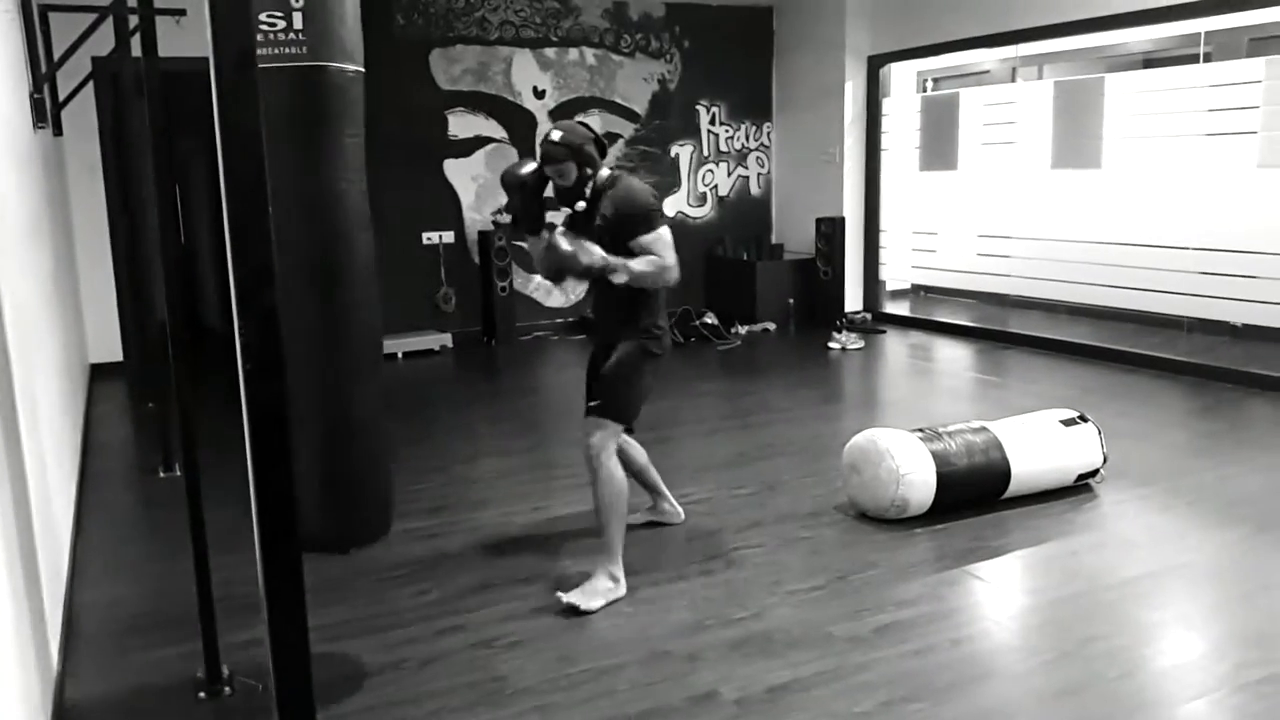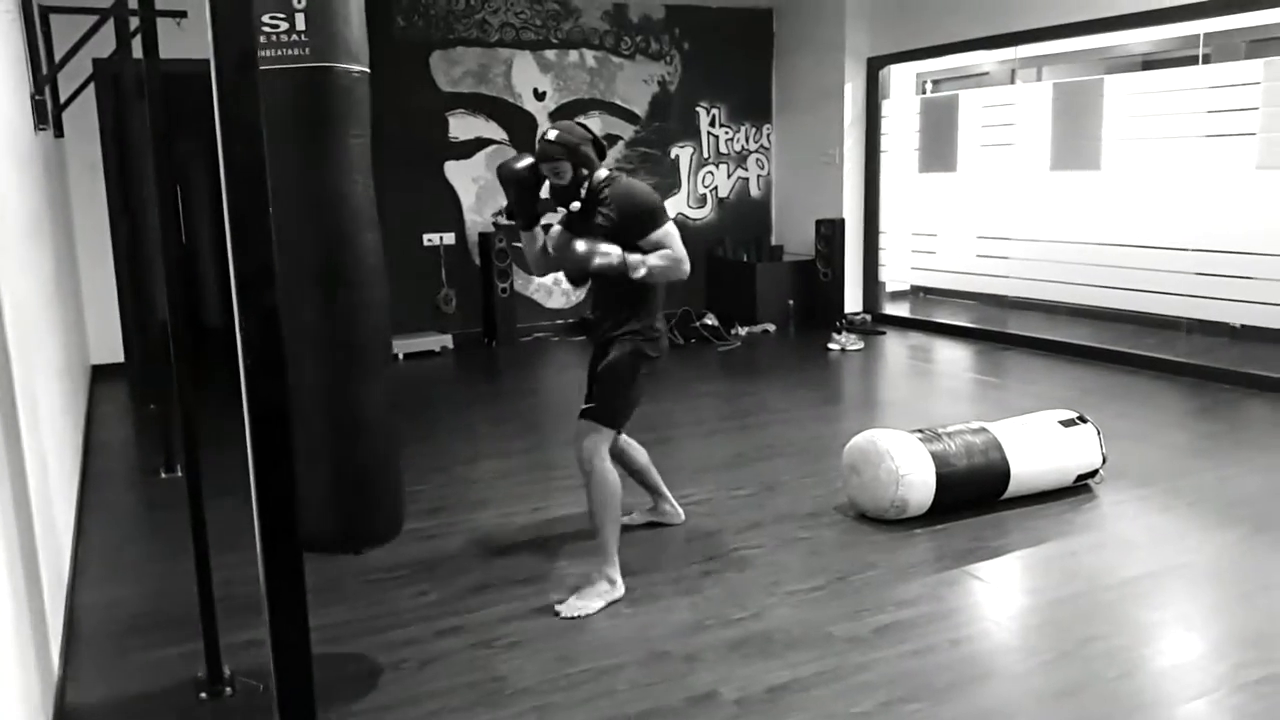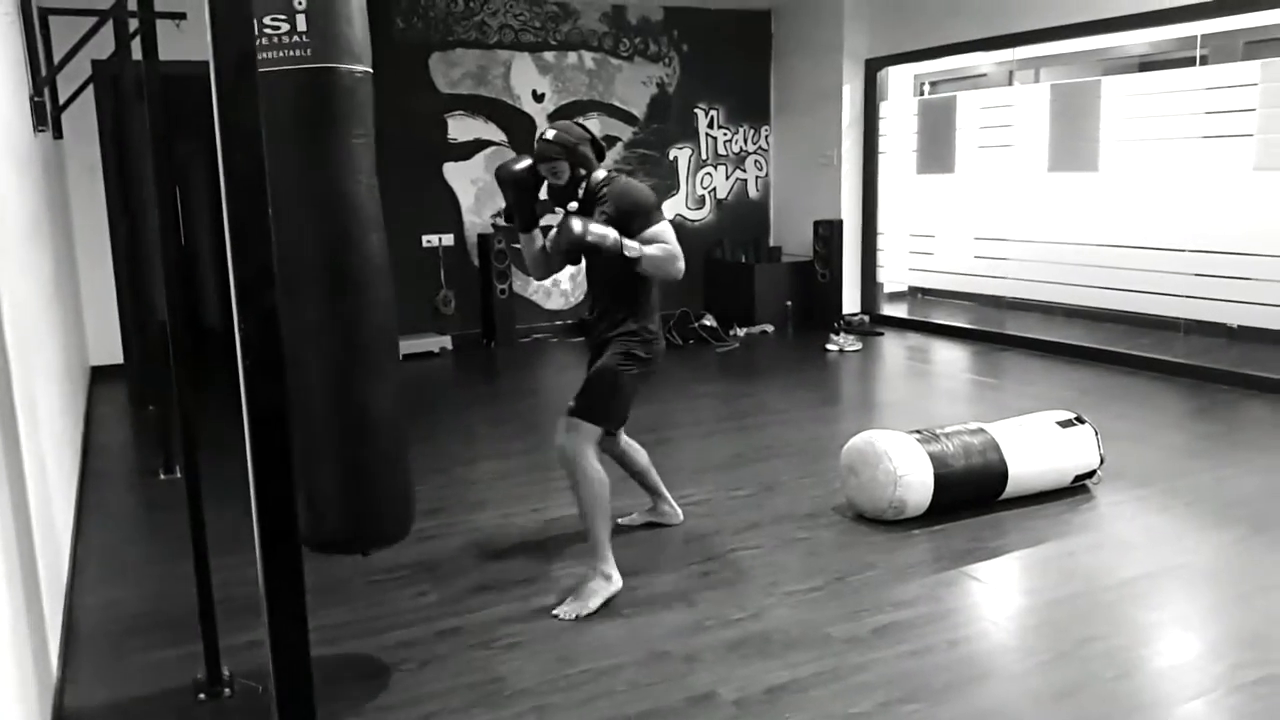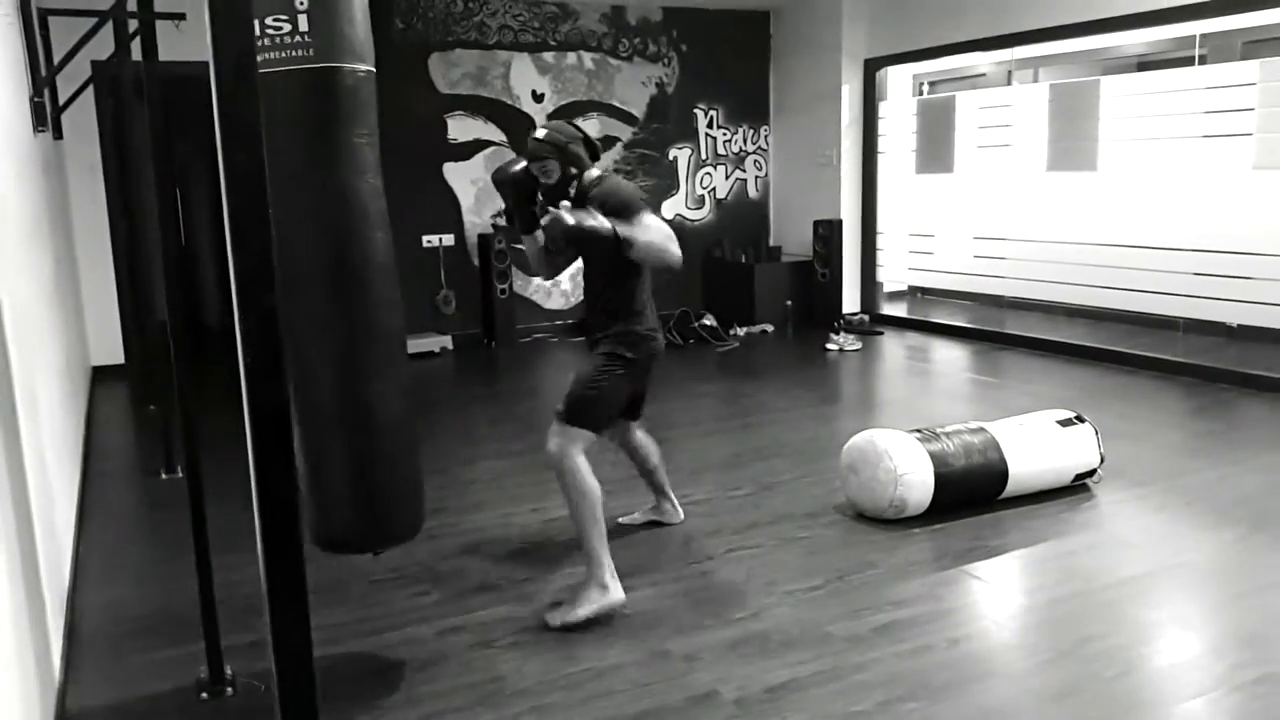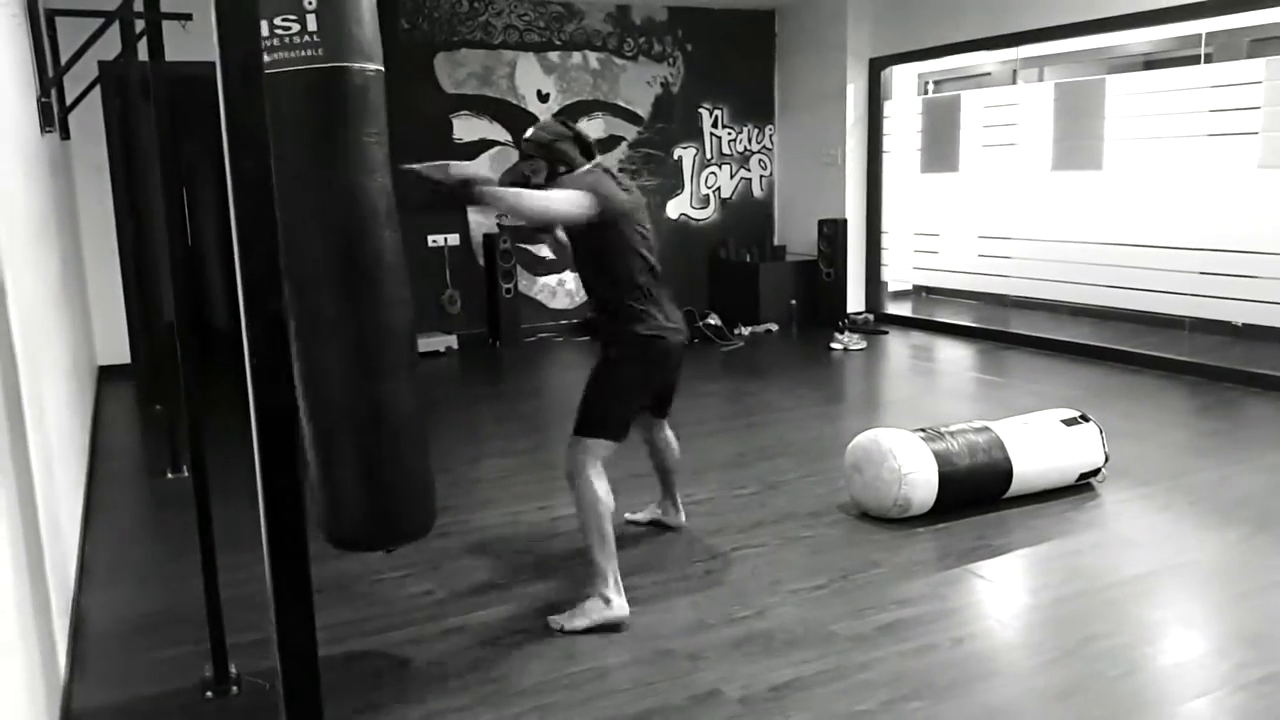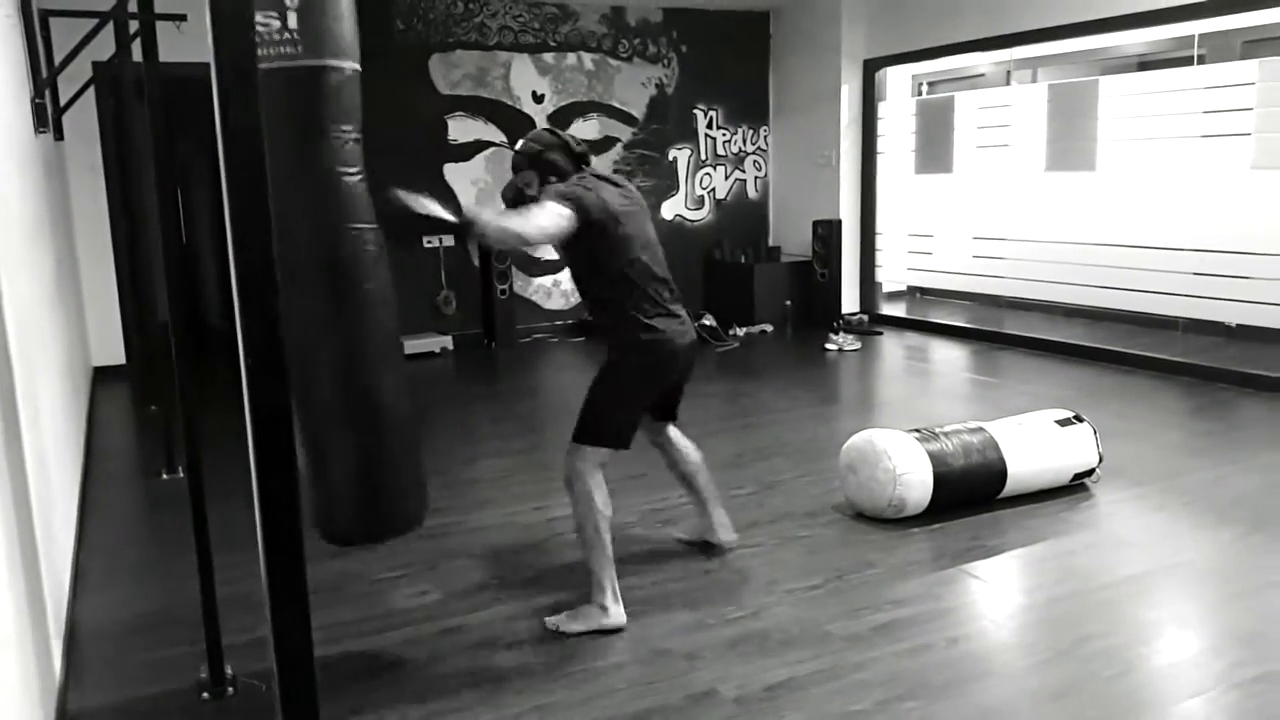
dt=0.1s
person 1, frame 1
left shoulder: (632, 197)
right shoulder: (583, 207)
left elbow: (667, 272)
right elbow: (550, 267)
left wrist: (607, 265)
left hip: (638, 335)
right hip: (607, 335)
left knee: (598, 441)
right knee: (613, 436)
left ankle: (611, 573)
right ankle: (665, 504)
person 1, frame 2
left shoulder: (631, 197)
right shoulder: (579, 207)
left elbow: (679, 264)
right elbow: (541, 265)
left wrist: (623, 260)
right wrist: (524, 215)
left hip: (635, 336)
right hip: (607, 335)
left knee: (590, 445)
right knee: (608, 437)
left ankle: (607, 577)
right ankle: (665, 504)
person 1, frame 3
left shoulder: (629, 197)
right shoulder: (582, 205)
left elbow: (673, 264)
right elbow: (539, 268)
left wrist: (615, 242)
right wrist: (523, 216)
left hip: (630, 339)
right hip: (611, 337)
left knee: (574, 442)
right knee: (609, 435)
left ankle: (603, 571)
right ankle: (663, 505)
person 1, frame 4
left shoulder: (615, 194)
right shoulder: (578, 203)
left elbow: (668, 253)
right elbow: (546, 266)
left wrist: (607, 229)
right wrist: (525, 217)
left hip: (625, 341)
right hip: (618, 338)
left knee: (563, 447)
right knee: (623, 428)
left ankle: (602, 583)
right ankle: (665, 504)
person 1, frame 5
left shoulder: (586, 186)
right shoulder: (613, 185)
left elbow: (540, 207)
right elbow: (589, 248)
left wrist: (473, 187)
left hip: (636, 339)
right hip: (666, 331)
left knee: (584, 461)
right knee: (651, 422)
left ankle: (606, 597)
right ankle: (670, 507)
person 1, frame 6
left shoulder: (572, 195)
right shoulder: (618, 191)
left elbow: (524, 234)
left wrist: (462, 220)
right wrist: (523, 205)
left hip: (642, 347)
right hip: (677, 336)
left knee: (582, 469)
right knee: (661, 429)
left ankle: (606, 603)
right ankle: (713, 523)
